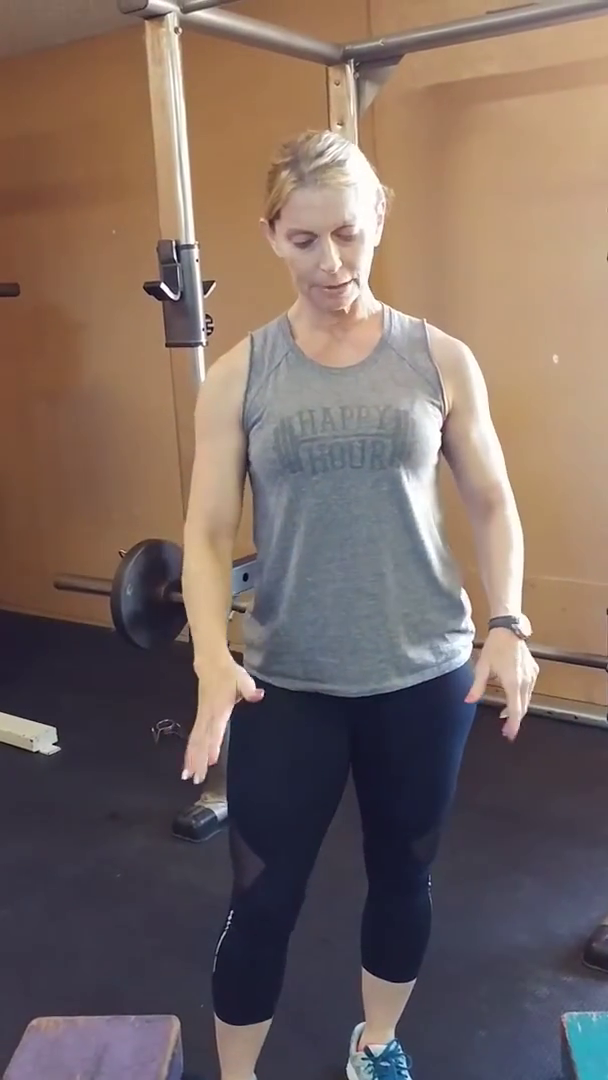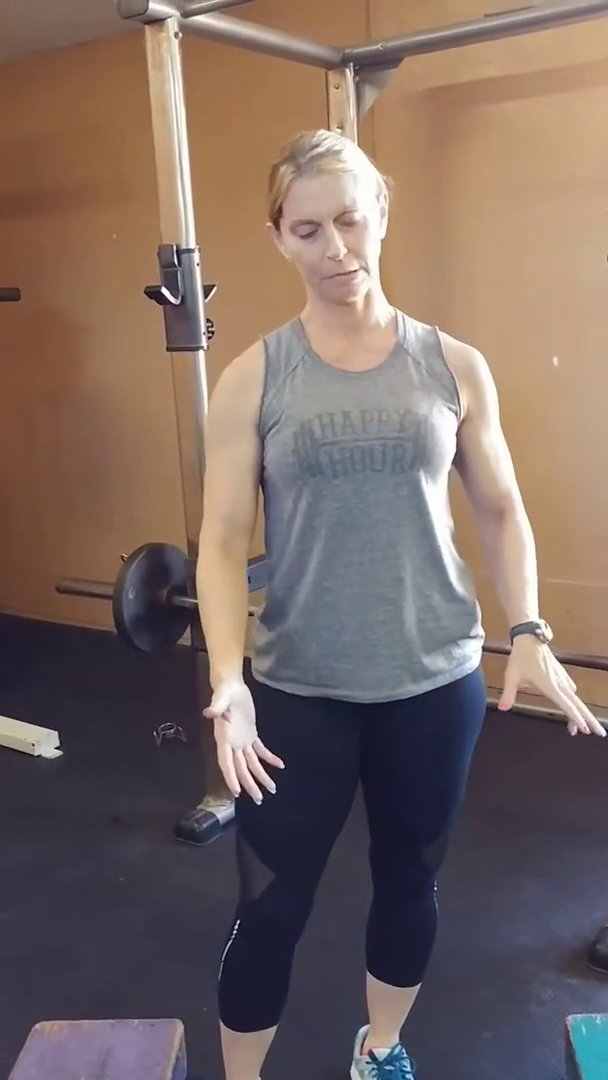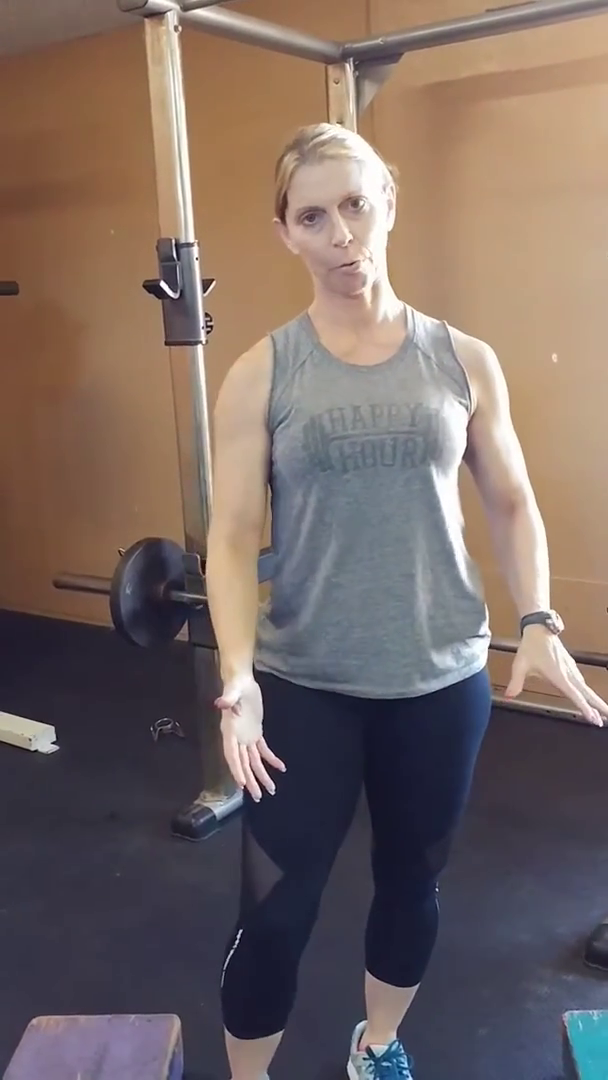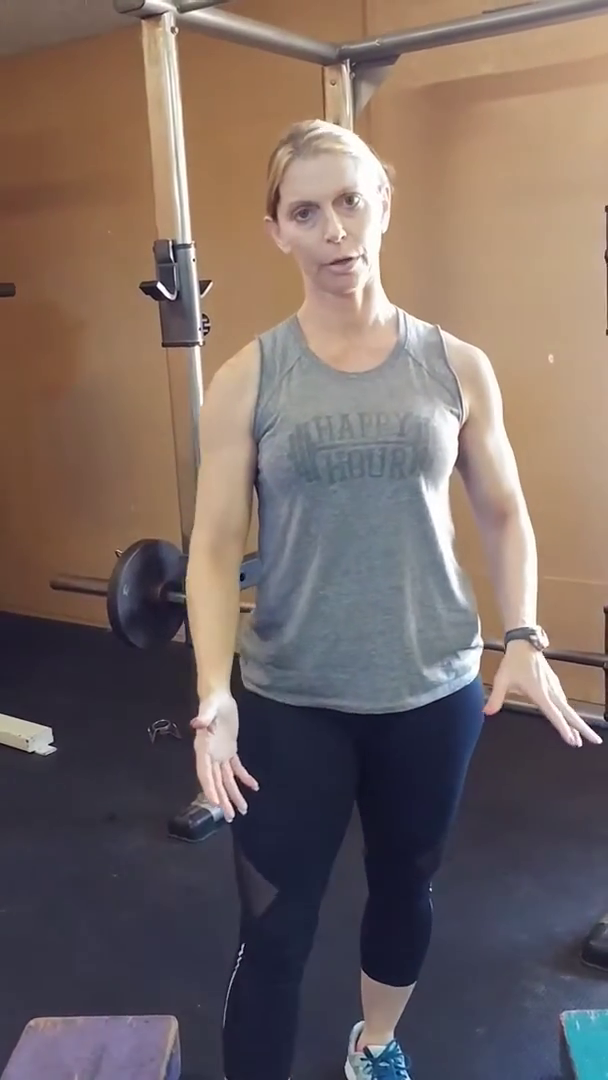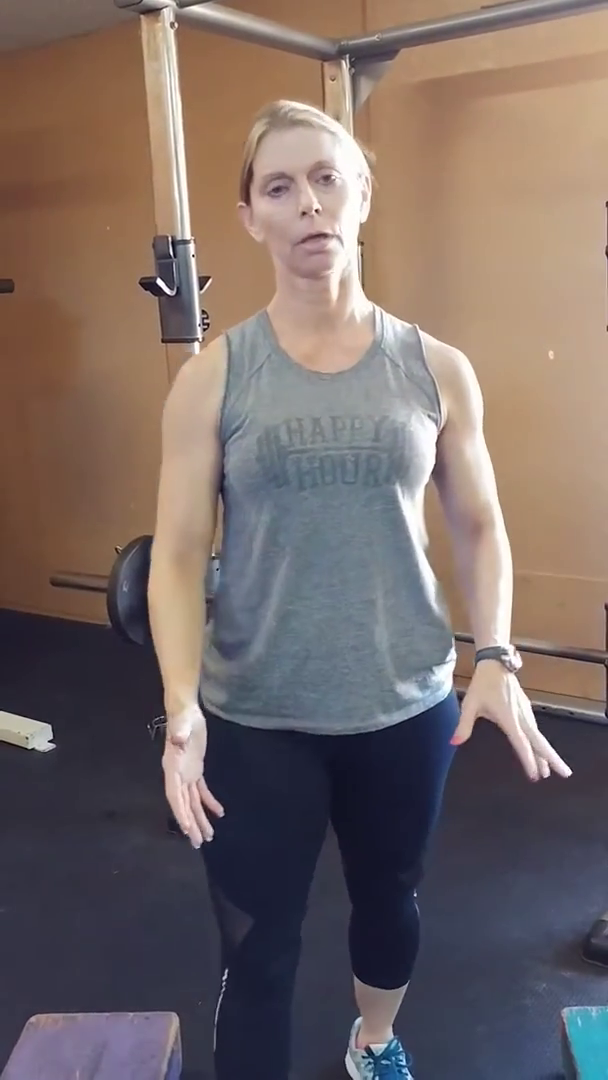
dt=0.3s
person 1, frame 1
left shoulder: (441, 360)
right shoulder: (240, 374)
left elbow: (492, 507)
right elbow: (207, 533)
left wrist: (506, 624)
right wrist: (213, 657)
left hip: (425, 676)
right hip: (288, 682)
left knee: (403, 875)
right knee: (262, 900)
person 1, frame 2
left shoulder: (453, 366)
right shoulder: (253, 378)
left elbow: (501, 512)
right elbow: (222, 543)
left wrist: (528, 633)
right wrist: (226, 676)
left hip: (435, 680)
right hip: (298, 689)
left knee: (410, 882)
right knee: (269, 907)
person 1, frame 3
left shoulder: (464, 361)
right shoulder: (261, 374)
left elbow: (511, 505)
right elbow: (232, 538)
right wrist: (236, 673)
left hip: (441, 679)
right hip: (305, 684)
left knee: (411, 883)
right knee: (275, 912)
person 1, frame 4
left shoulder: (456, 367)
right shoulder: (247, 379)
left elbow: (504, 515)
right elbow: (214, 547)
left wrist: (522, 637)
right wrist: (212, 689)
left hip: (433, 689)
right hip: (290, 698)
left knee: (405, 887)
right knee: (275, 931)
person 1, frame 5
left shoulder: (438, 371)
right shoulder: (214, 378)
left elbow: (479, 528)
right elbow: (177, 557)
left wrist: (494, 657)
right wrist: (181, 704)
left hip: (406, 707)
right hip: (256, 720)
left knee: (389, 900)
right knee: (256, 955)
